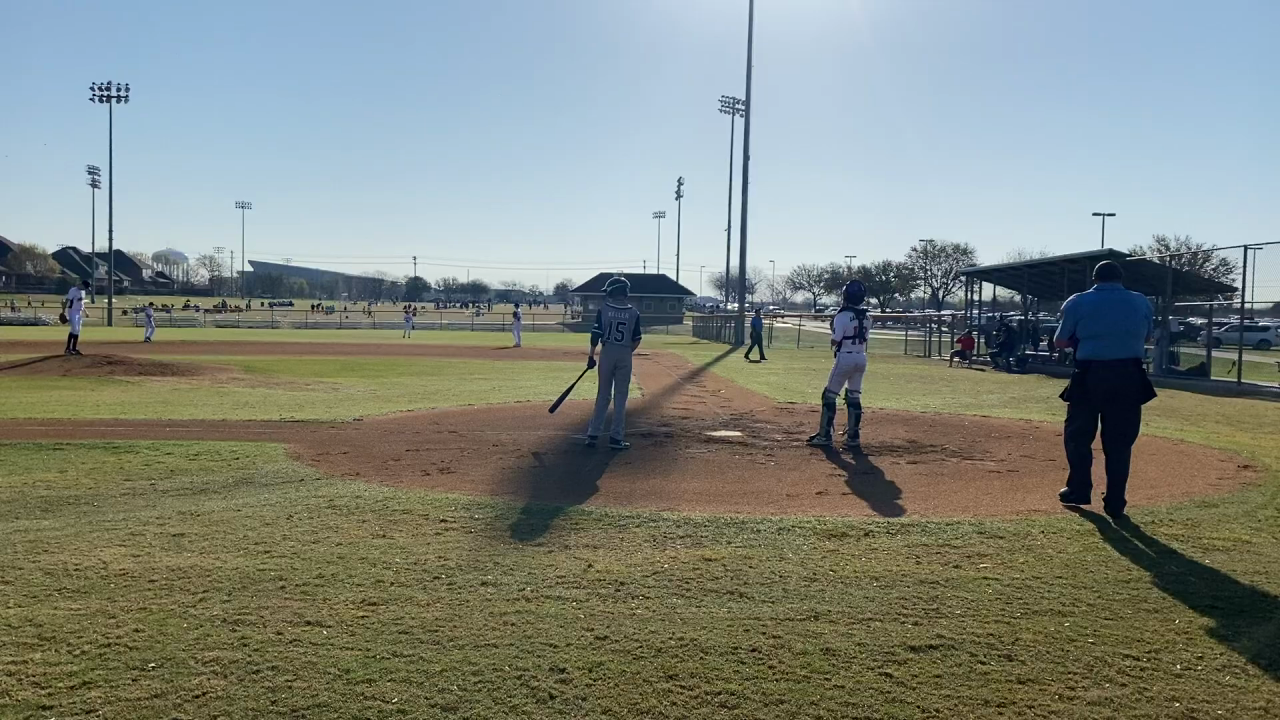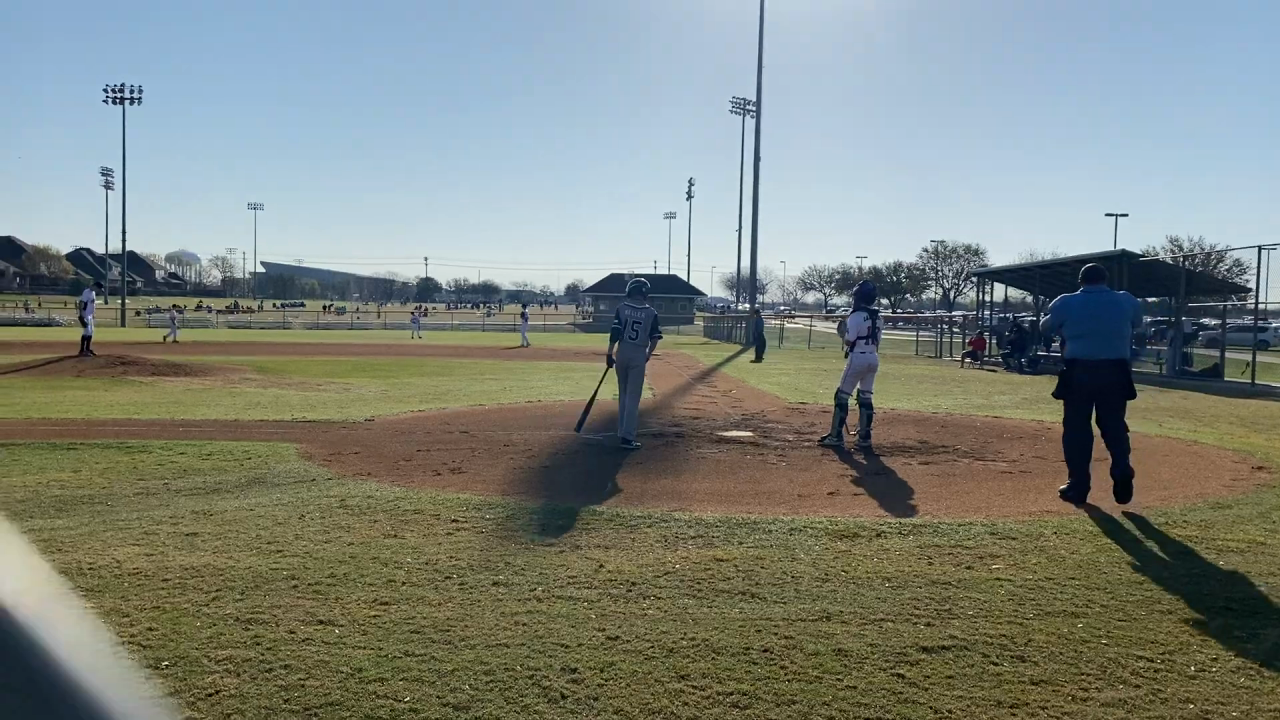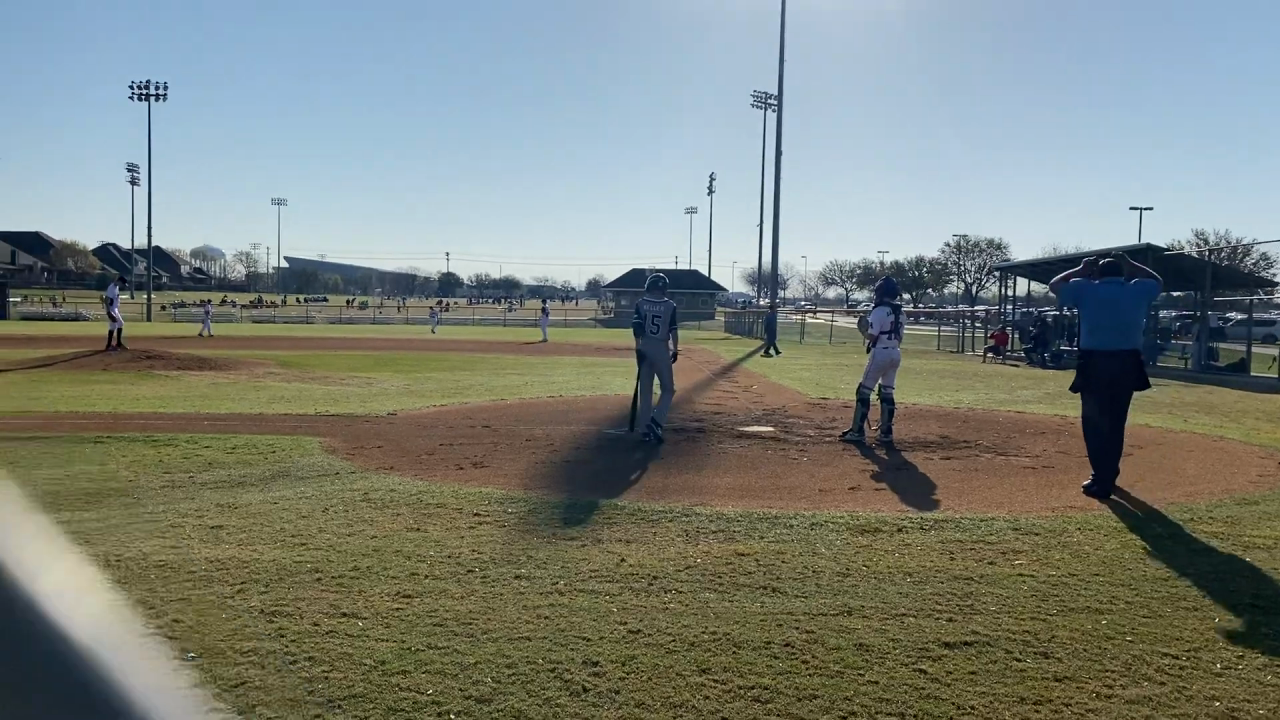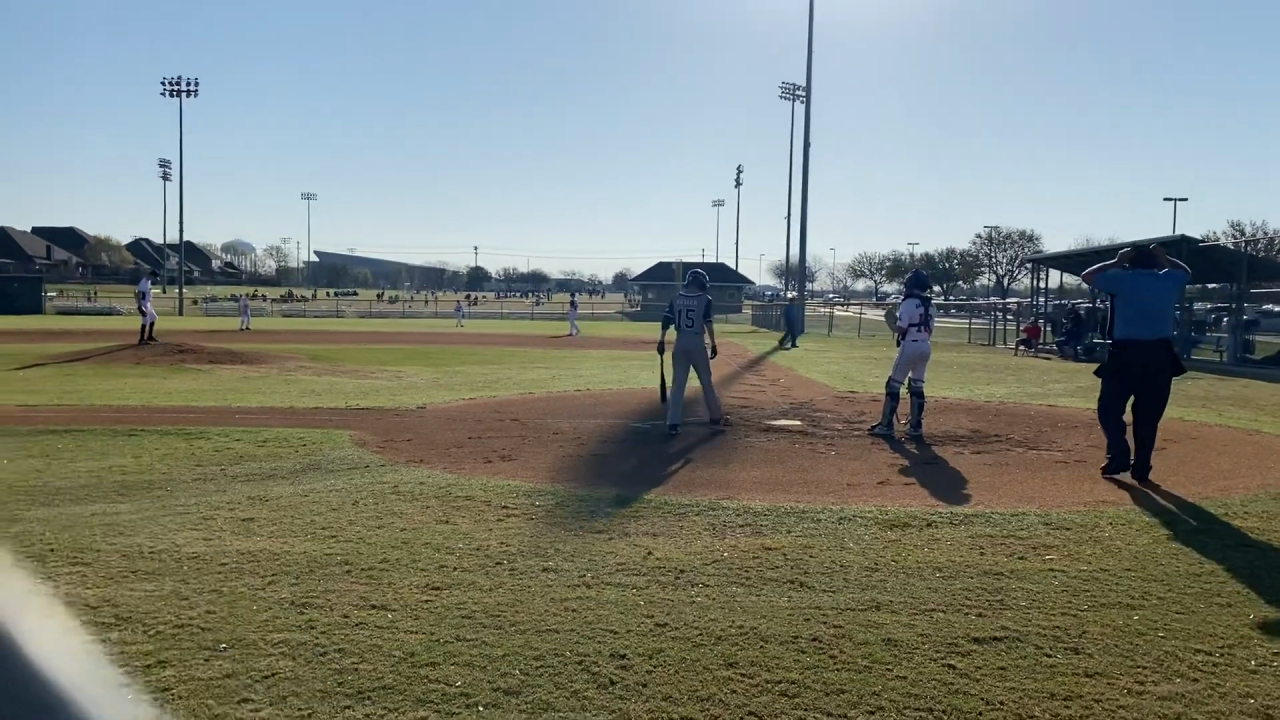
dt=0.4s
person 1, frame 1
left shoulder: (1079, 303)
right shoulder: (1141, 303)
left elbow: (1060, 342)
right elbow: (1146, 338)
left hip: (1091, 375)
right hip: (1129, 375)
left knee: (1078, 435)
right knee: (1120, 441)
left ankle: (1078, 489)
right ankle: (1115, 502)
person 1, frame 2
left shoulder: (1067, 303)
right shoulder: (1126, 302)
left elbow: (1045, 327)
right elbow: (1137, 323)
left hip: (1079, 373)
right hip: (1115, 373)
left knee: (1076, 430)
right knee: (1115, 428)
left ankle: (1078, 487)
right ankle: (1122, 480)
person 1, frame 3
left shoulder: (1086, 289)
right shoulder: (1138, 291)
left elbow: (1054, 285)
right elbow: (1158, 282)
left wrist: (1082, 270)
right wrist: (1130, 264)
left hip: (1095, 365)
right hip: (1128, 364)
left knee: (1095, 422)
right knee: (1116, 421)
left ankle: (1101, 481)
right ankle: (1109, 475)
person 1, frame 4
left shoulder: (1122, 279)
right shoulder: (1169, 281)
left elbow: (1087, 276)
right elbow: (1186, 272)
left wrist: (1117, 262)
right wrist: (1165, 258)
left hip: (1126, 354)
right hip: (1159, 355)
left knee: (1110, 408)
right knee: (1148, 414)
left ankle: (1119, 458)
right ankle: (1141, 467)
person 2, frame 1
left shoulder: (603, 310)
right shoulder: (633, 312)
left elbow: (595, 335)
right elbow: (637, 340)
left wrist: (591, 356)
left hip: (607, 354)
right hip: (625, 356)
left knee: (603, 396)
right knee: (620, 398)
left ankle: (593, 434)
right ankle: (616, 438)
person 2, frame 2
left shoulder: (622, 308)
right shoulder: (651, 312)
left elbow: (615, 332)
right elbow: (655, 338)
left wrist: (609, 354)
right wrist: (648, 355)
left hip: (622, 353)
right hip: (639, 355)
left knee: (623, 395)
right knee: (633, 397)
left ankle: (623, 434)
right ankle: (627, 437)
person 2, frame 3
left shoulder: (641, 304)
right shoulder: (669, 305)
left elbow: (636, 327)
right elbow: (674, 330)
left wrist: (638, 349)
right wrist: (675, 351)
left hip: (644, 348)
right hip: (661, 349)
left knee: (645, 391)
right knee: (667, 389)
left ankle: (645, 431)
right ankle: (656, 421)
person 2, frame 4
left shoulder: (676, 298)
right shoulder: (705, 299)
left elbow: (666, 320)
right elbow: (708, 323)
left wrist: (661, 341)
right wrist: (713, 345)
left hip: (680, 342)
right hip: (697, 342)
left knee: (678, 384)
right knee: (706, 381)
left ankle: (672, 423)
right ankle: (715, 417)
person 3, frame 1
left shoulder: (842, 316)
right shoulder: (866, 317)
left elbow: (834, 342)
right elbow: (863, 339)
left wrist: (833, 331)
left hip: (845, 358)
right hip: (861, 358)
left knee: (829, 395)
right knee: (854, 396)
left ankle: (824, 436)
right ankle: (853, 437)
person 3, frame 2
left shoulder: (856, 316)
right shoulder: (877, 318)
left elbow: (849, 342)
right elbow: (876, 342)
left wrist: (843, 333)
left hip: (858, 359)
right hip: (873, 358)
left knee: (842, 396)
right knee: (866, 397)
left ankle: (836, 436)
right ankle: (864, 437)
person 3, frame 3
left shoulder: (879, 311)
right shoulder: (900, 313)
left elbow: (872, 336)
right elbow: (899, 338)
left hip: (880, 354)
right hip: (895, 354)
left knee: (864, 391)
right knee: (887, 392)
left ankle: (857, 432)
right ankle: (886, 432)
person 3, frame 4
left shoulder: (908, 302)
right shoulder: (930, 305)
left elbow: (901, 328)
right elbow: (929, 330)
left wrist: (891, 322)
left hip: (910, 346)
right hip: (925, 347)
left knee: (893, 384)
right knee: (917, 386)
left ankle: (886, 425)
right ankle: (915, 426)
